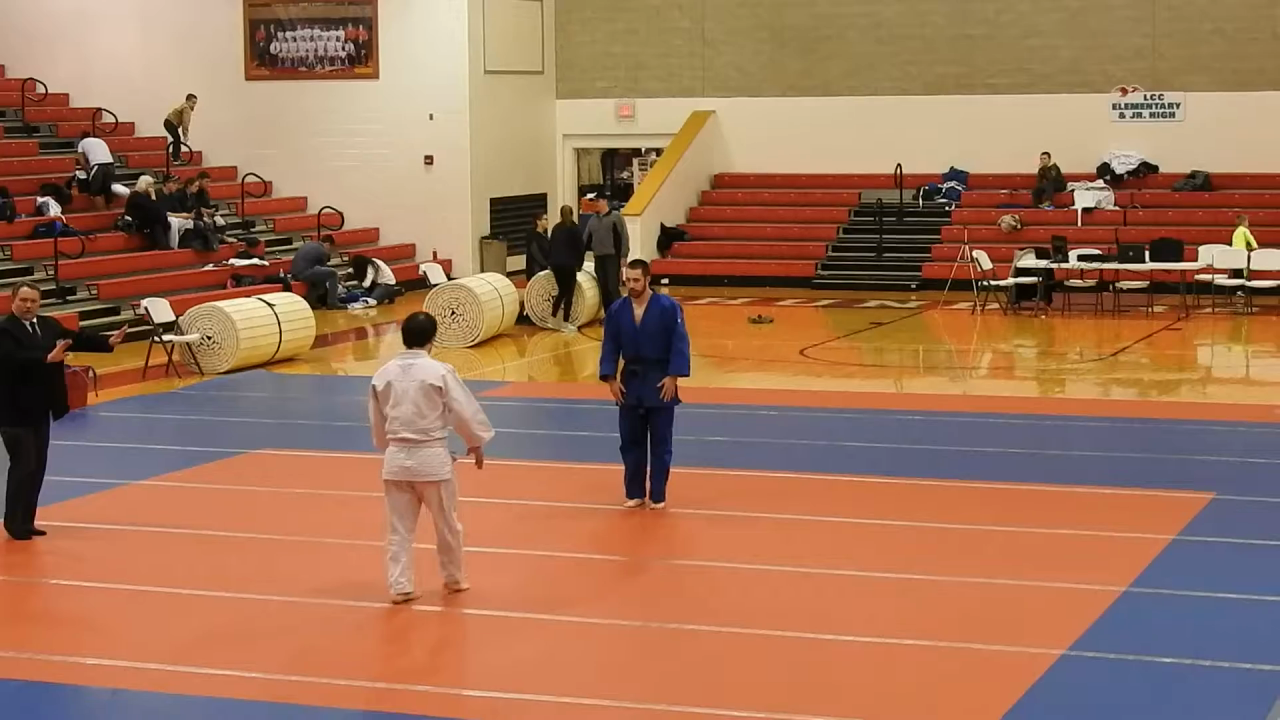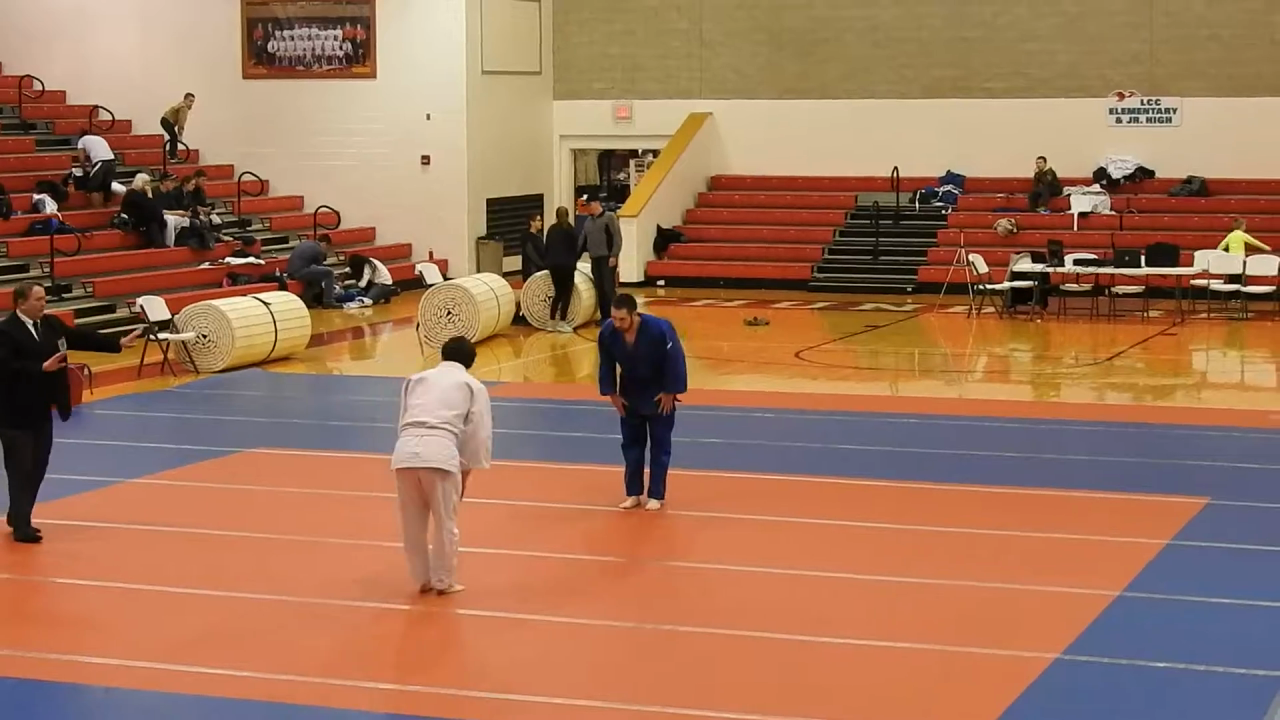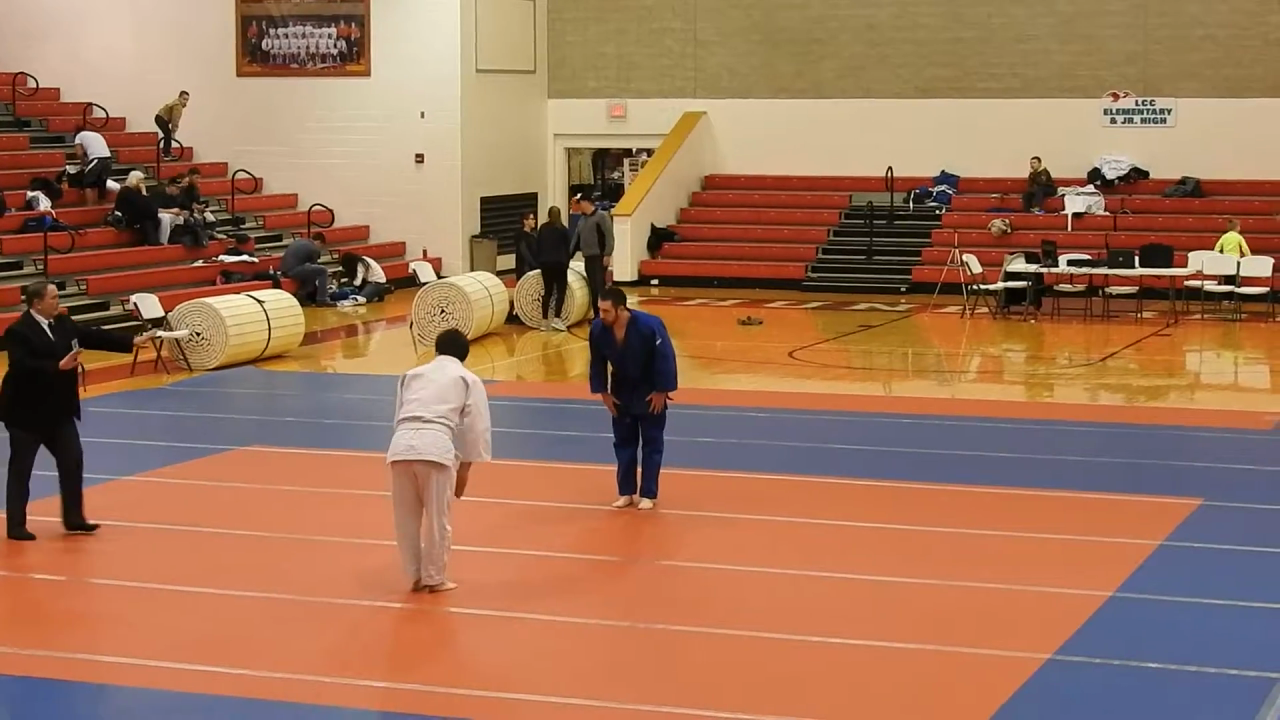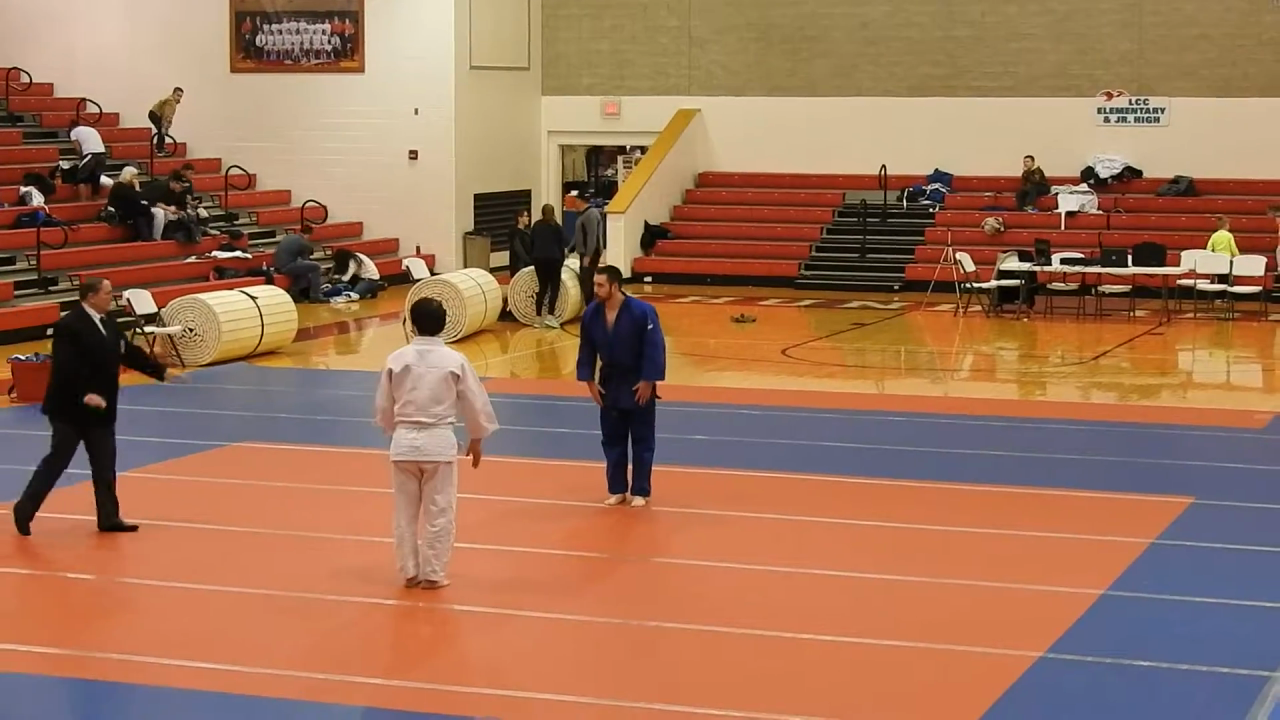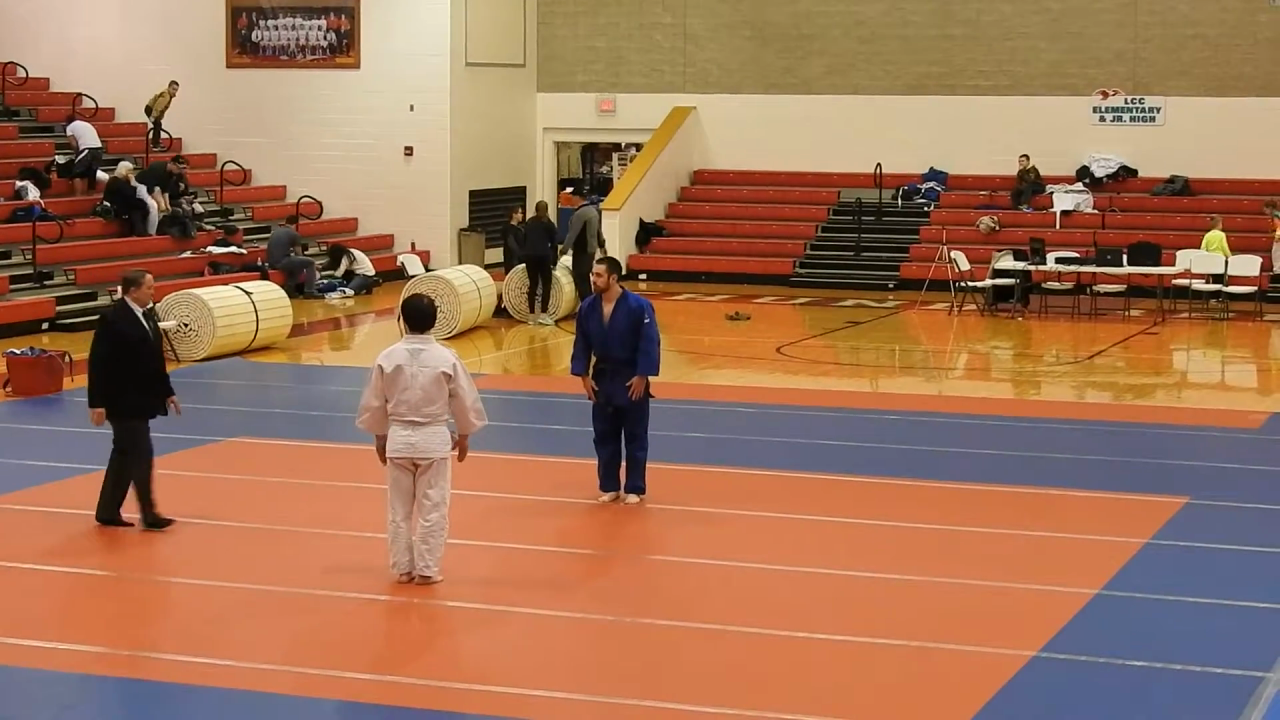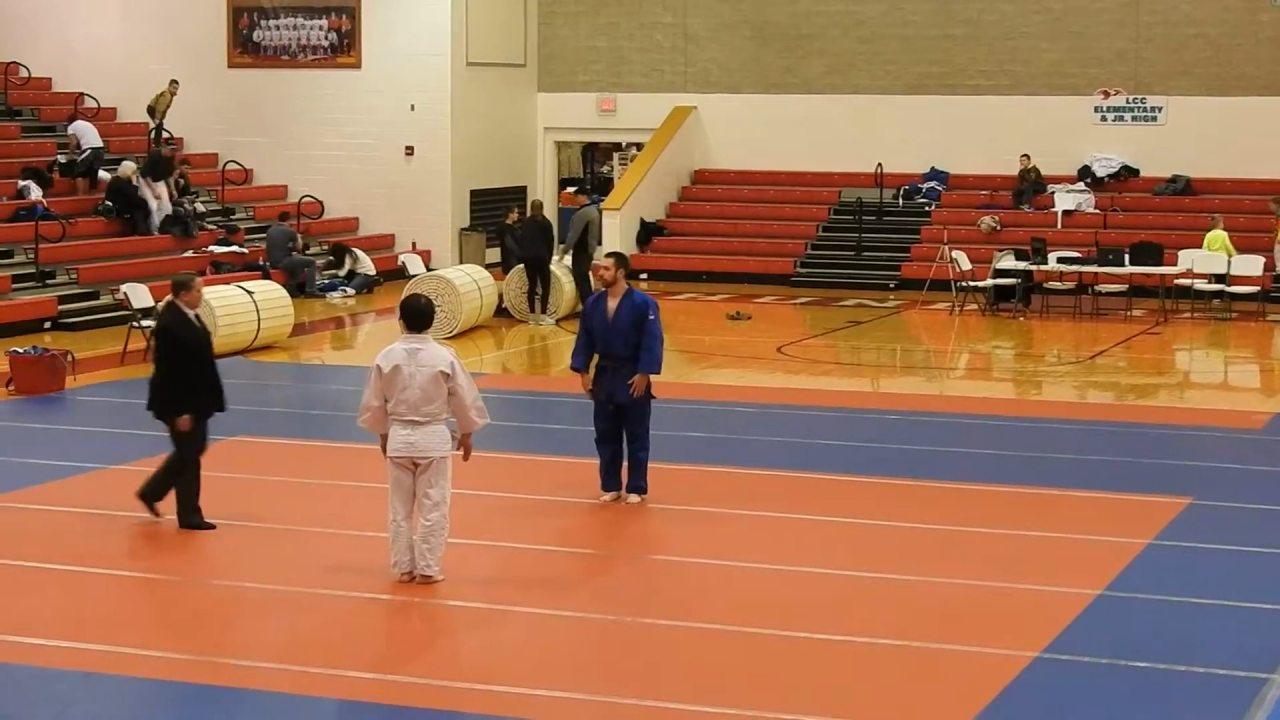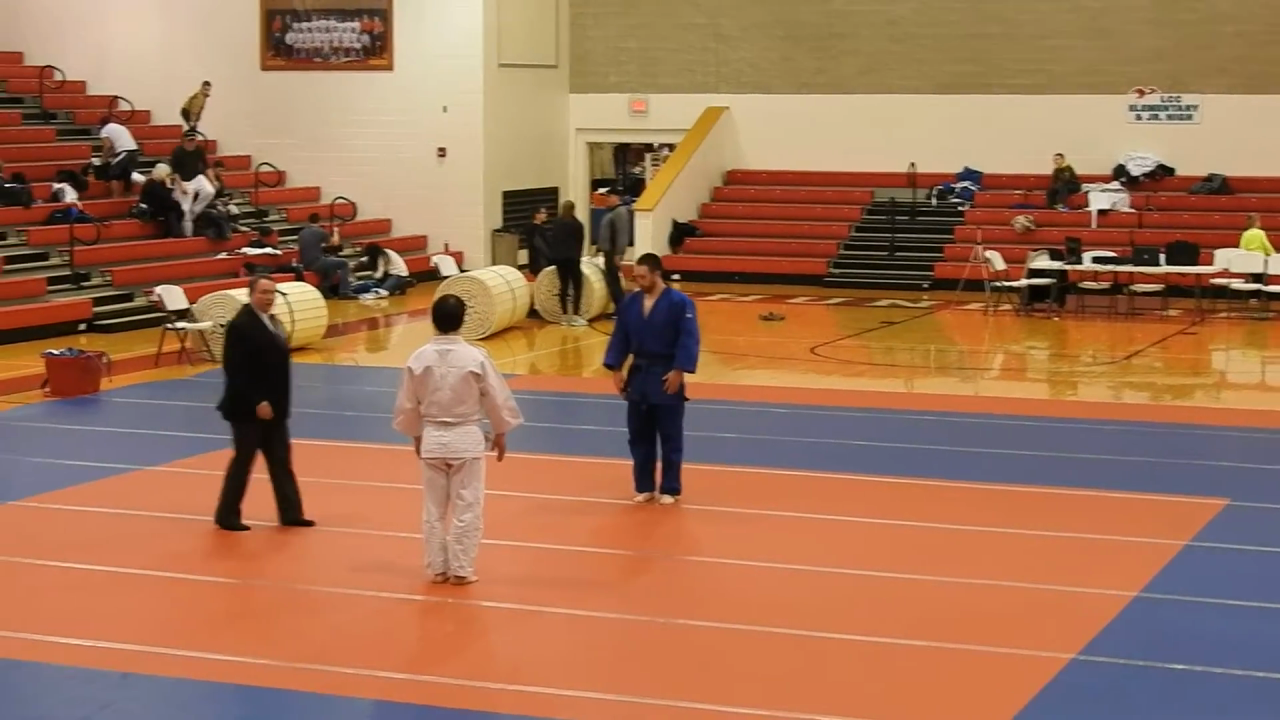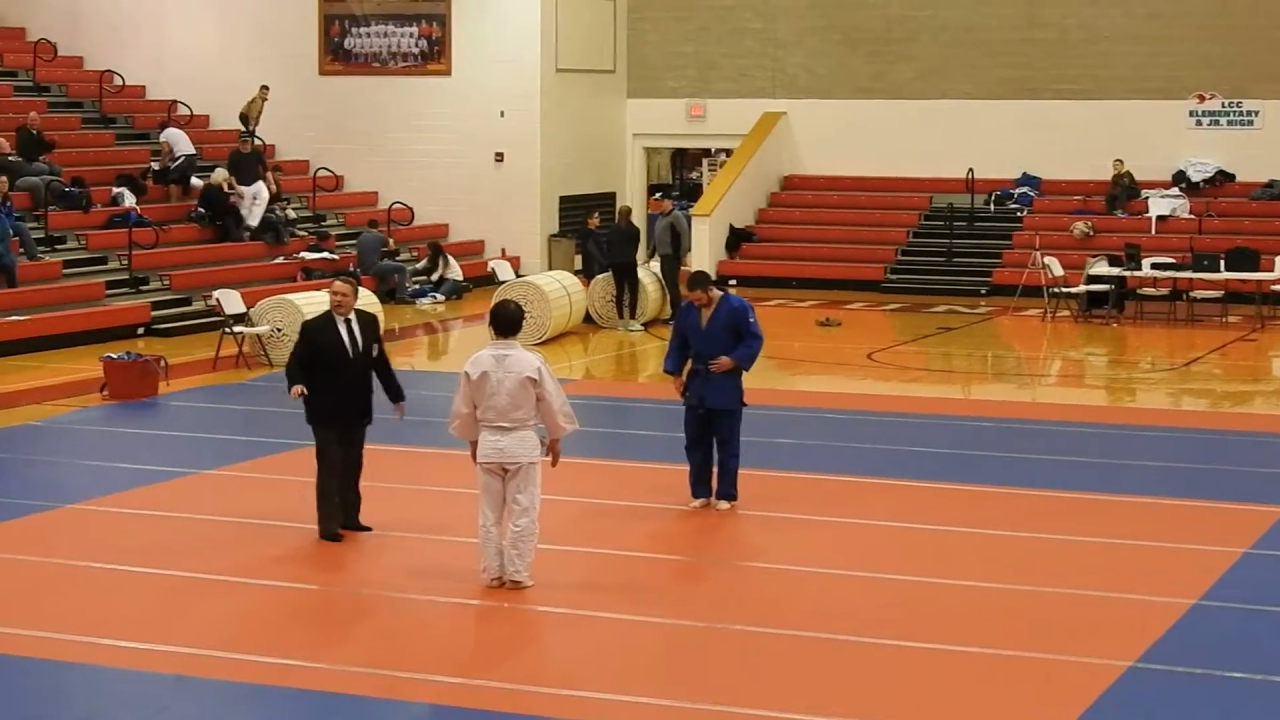
dt=0.4s
person 1, frame 1
left shoulder: (383, 374)
right shoulder: (440, 372)
left elbow: (377, 423)
right elbow: (464, 412)
right wrist: (477, 444)
left hip: (396, 459)
right hip: (432, 457)
left knee: (399, 528)
right knee: (446, 524)
left ankle: (400, 586)
right ankle: (453, 578)
person 1, frame 2
left shoulder: (416, 379)
right shoulder: (473, 386)
right elbow: (478, 433)
right wrist: (466, 471)
left hip: (405, 449)
right hip: (440, 451)
left knee: (413, 523)
right knee: (445, 523)
left ankle: (424, 579)
right ankle: (443, 581)
person 1, frame 3
left shoulder: (412, 374)
right shoulder: (469, 379)
right elbow: (476, 427)
right wrist: (465, 468)
left hip: (401, 444)
right hip: (436, 446)
left knee: (406, 518)
right knee: (438, 518)
left ankle: (416, 576)
right ankle: (434, 578)
person 1, frame 4
left shoulder: (396, 360)
right shoulder: (455, 360)
left elbow: (383, 407)
right elbow: (475, 403)
right wrist: (476, 440)
left hip: (404, 442)
right hip: (439, 442)
left knee: (405, 513)
right knee: (439, 513)
left ankle: (410, 572)
right ankle: (433, 574)
person 1, frame 5
left shoulder: (387, 357)
right shoulder: (446, 358)
left elbow: (373, 403)
right elbow: (465, 400)
left wrist: (380, 436)
right wrist: (463, 435)
left hip: (398, 439)
right hip: (434, 439)
left knee: (399, 509)
right knee: (433, 509)
left ankle: (403, 568)
right ankle: (427, 569)
person 1, frame 6
left shoulder: (386, 357)
right shoulder: (444, 357)
left elbow: (374, 402)
right elbow: (464, 398)
left wrist: (383, 434)
right wrist: (466, 433)
left hip: (399, 438)
right hip: (434, 439)
left knee: (399, 508)
right knee: (433, 508)
left ankle: (404, 567)
right ankle: (427, 569)
person 1, frame 7
left shoulder: (418, 359)
right shoulder: (475, 357)
left elbow: (408, 404)
right elbow: (496, 398)
left wrist: (417, 436)
right wrist: (500, 432)
left hip: (432, 439)
right hip: (466, 439)
left knee: (434, 509)
right knee: (467, 508)
left ankle: (437, 568)
right ankle: (461, 569)
person 1, frame 8
left shoulder: (475, 363)
right shoulder: (532, 362)
left elbow: (464, 408)
right elbow: (552, 404)
left wrist: (472, 440)
right wrist: (554, 438)
left hip: (488, 443)
right hip: (523, 444)
left knee: (489, 514)
right knee: (522, 513)
left ankle: (493, 572)
right ankle: (517, 574)
person 2, frame 1
left shoulder: (49, 325)
left elbow: (77, 339)
left wrist: (108, 342)
right wrist: (48, 359)
left hip: (39, 411)
left knee: (37, 467)
right knee: (23, 466)
left ankle: (25, 521)
person 2, frame 2
left shoulder: (51, 324)
left elbow: (80, 338)
left wrist: (118, 343)
right wrist: (42, 368)
left hip: (41, 410)
left knee: (38, 465)
right ankle: (21, 526)
person 2, frame 3
left shoulder: (63, 323)
left elbow: (93, 337)
right elbow: (23, 365)
left wrist: (131, 342)
right wrist: (58, 366)
left hip: (57, 410)
right hip: (26, 412)
left knee: (72, 459)
left ankle: (73, 517)
person 2, frame 4
left shoulder: (107, 322)
right shoulder: (69, 326)
left elbow: (129, 353)
right elbow: (64, 367)
left wrist: (161, 372)
right wrist: (85, 394)
left hip: (102, 409)
right hip: (71, 408)
left knee: (105, 462)
right knee: (57, 461)
left ankle: (109, 518)
right ankle: (24, 510)
person 2, frame 5
left shoulder: (146, 315)
right shoulder: (112, 319)
left elbow: (155, 359)
right elbow: (98, 363)
left wrist: (167, 392)
right wrist: (97, 403)
left hip: (141, 399)
right hip: (123, 402)
left knee: (125, 454)
right knee: (141, 454)
left ankle: (107, 511)
right ankle: (149, 514)
person 2, frame 6
left shoulder: (187, 315)
right shoulder: (169, 324)
right elbow: (166, 371)
left wrist: (209, 394)
right wrist: (179, 410)
left hip: (194, 399)
right hip: (181, 403)
left knee: (192, 450)
right knee: (190, 455)
left ankle: (151, 491)
right ankle: (189, 515)
person 2, frame 7
left shoulder: (269, 319)
right shoulder: (241, 325)
right elbow: (235, 369)
right wrist: (256, 401)
left hip: (271, 404)
right hip: (248, 407)
left knee: (281, 457)
right knee: (244, 458)
left ankle: (291, 513)
right ankle: (227, 515)
person 2, frame 8
left shoulder: (369, 322)
right shoulder: (313, 328)
left elbow: (380, 361)
right elbow: (295, 363)
left wrist: (396, 394)
right wrist: (296, 383)
left hip: (357, 408)
right hip: (326, 409)
left knee: (353, 463)
right knee: (329, 464)
left ankle: (349, 516)
right ankle: (328, 523)
person 3, frame 1
left shoulder: (668, 307)
right shoulder: (617, 310)
left elbow: (679, 344)
right elbow: (610, 347)
left wrist: (672, 377)
right wrist: (611, 379)
left hip: (659, 383)
right hip: (630, 381)
left knee: (661, 442)
right knee: (630, 441)
left ankle: (658, 496)
right ankle: (635, 493)
person 3, frame 2
left shoulder: (659, 329)
right shoulder: (607, 332)
left elbow: (675, 362)
right elbow: (606, 365)
left wrist: (670, 392)
right wrist: (612, 394)
left hip: (658, 391)
right hip: (630, 390)
left knee: (660, 443)
right knee: (631, 441)
left ankle: (656, 494)
right ankle: (633, 492)
person 3, frame 3
left shoulder: (649, 326)
right shoulder: (597, 329)
left elbow: (665, 359)
right elbow: (597, 363)
left wrist: (661, 391)
right wrist: (604, 393)
left hip: (649, 391)
right hip: (621, 390)
left knee: (651, 442)
right knee: (623, 441)
left ankle: (648, 494)
right ankle: (626, 492)
person 3, frame 4
left shoulder: (642, 312)
right shoulder: (591, 314)
left elbow: (654, 348)
right elbow: (587, 349)
left wrist: (648, 381)
right wrist: (590, 381)
left hip: (638, 383)
right hip: (609, 383)
left knee: (642, 440)
right knee: (612, 439)
left ankle: (640, 492)
right ankle: (617, 489)
person 3, frame 5
left shoulder: (638, 306)
right shoulder: (587, 307)
left elbow: (650, 343)
right elbow: (581, 344)
left wrist: (642, 376)
right wrist: (584, 375)
left hip: (631, 380)
right hip: (602, 379)
left knee: (635, 438)
right knee: (604, 437)
left ankle: (634, 489)
right ankle: (609, 486)
person 3, frame 6
left shoulder: (643, 303)
right shoulder: (593, 304)
left elbow: (653, 341)
right elbow: (585, 340)
left wrist: (644, 374)
right wrist: (583, 372)
left hip: (632, 378)
right hip: (604, 376)
left knee: (636, 437)
right knee: (606, 436)
left ankle: (635, 489)
right ankle: (611, 486)
person 3, frame 7
left shoulder: (679, 302)
right shoulder: (630, 302)
left elbow: (689, 340)
right elbow: (620, 338)
left wrist: (678, 370)
right wrist: (616, 368)
left hip: (666, 377)
right hip: (638, 375)
left knee: (670, 437)
right knee: (639, 436)
left ankle: (669, 489)
right ankle: (644, 487)
person 3, frame 8
left shoulder: (738, 308)
right shoulder: (687, 309)
left elbow: (754, 339)
right elbow: (678, 343)
left wrist: (734, 360)
right wrist: (676, 373)
left hip: (725, 384)
right hip: (697, 381)
left knee: (727, 444)
right knee: (696, 441)
left ankle: (725, 494)
right ankle: (701, 493)
